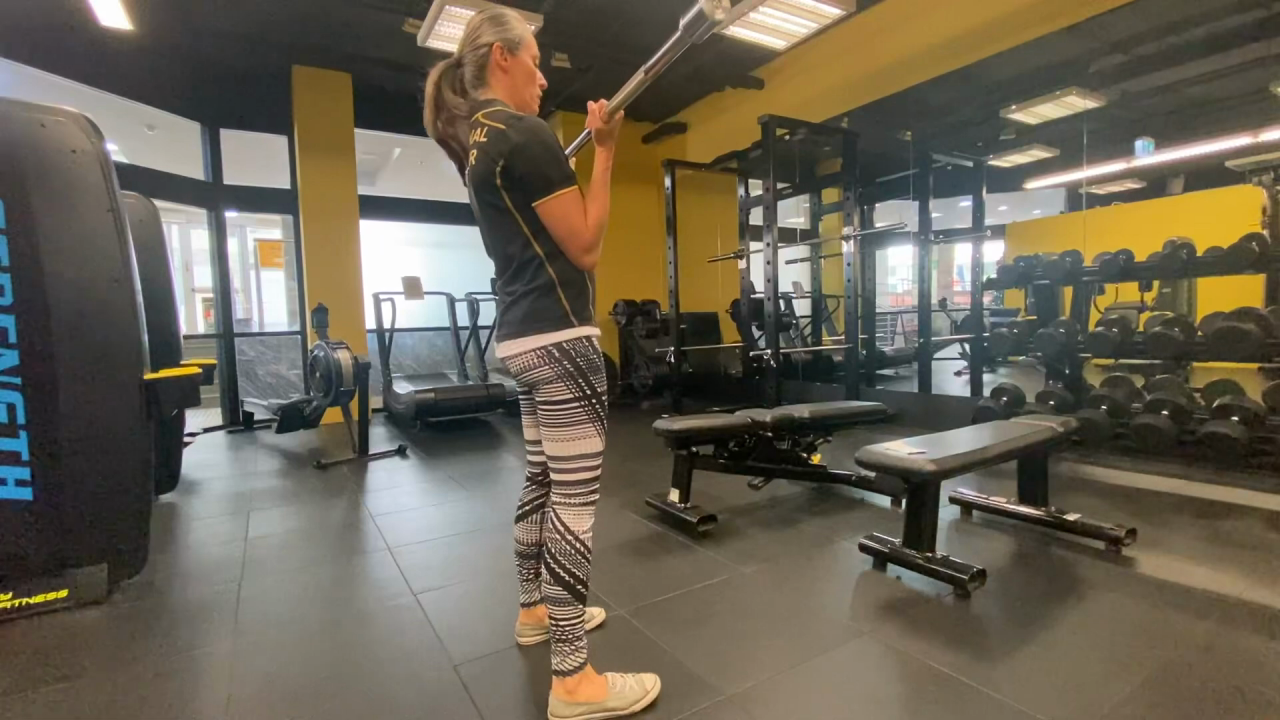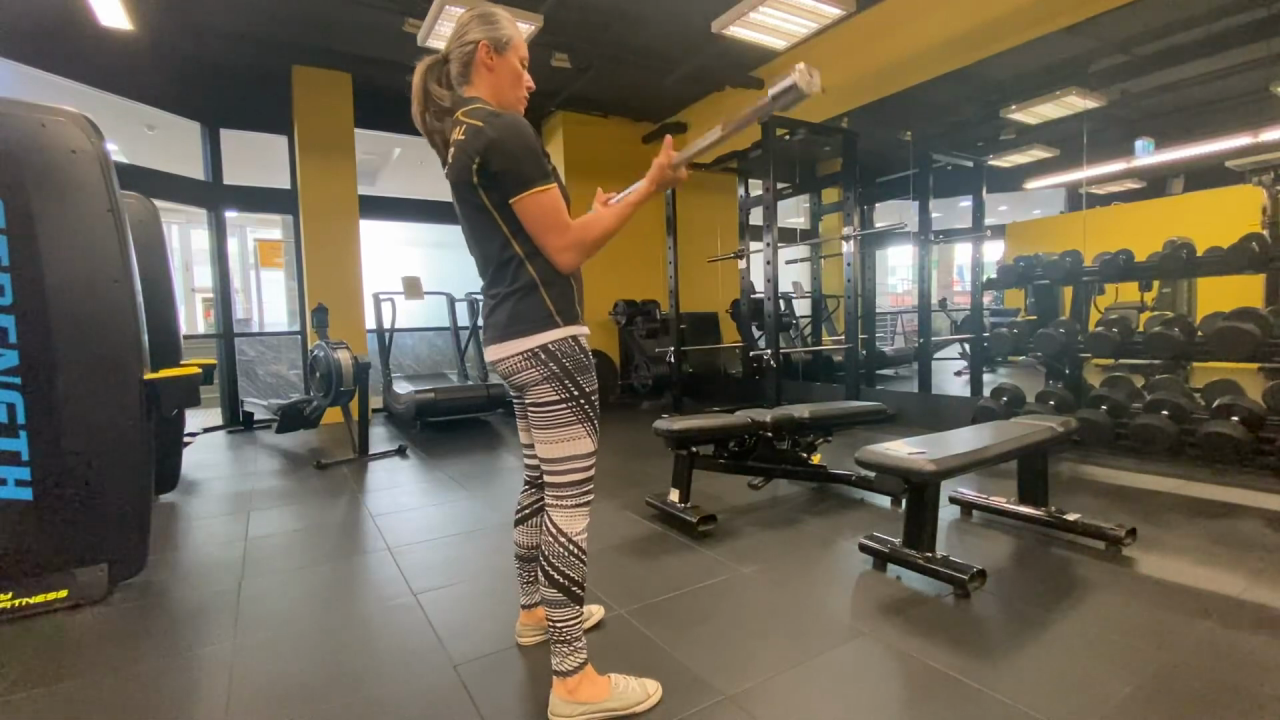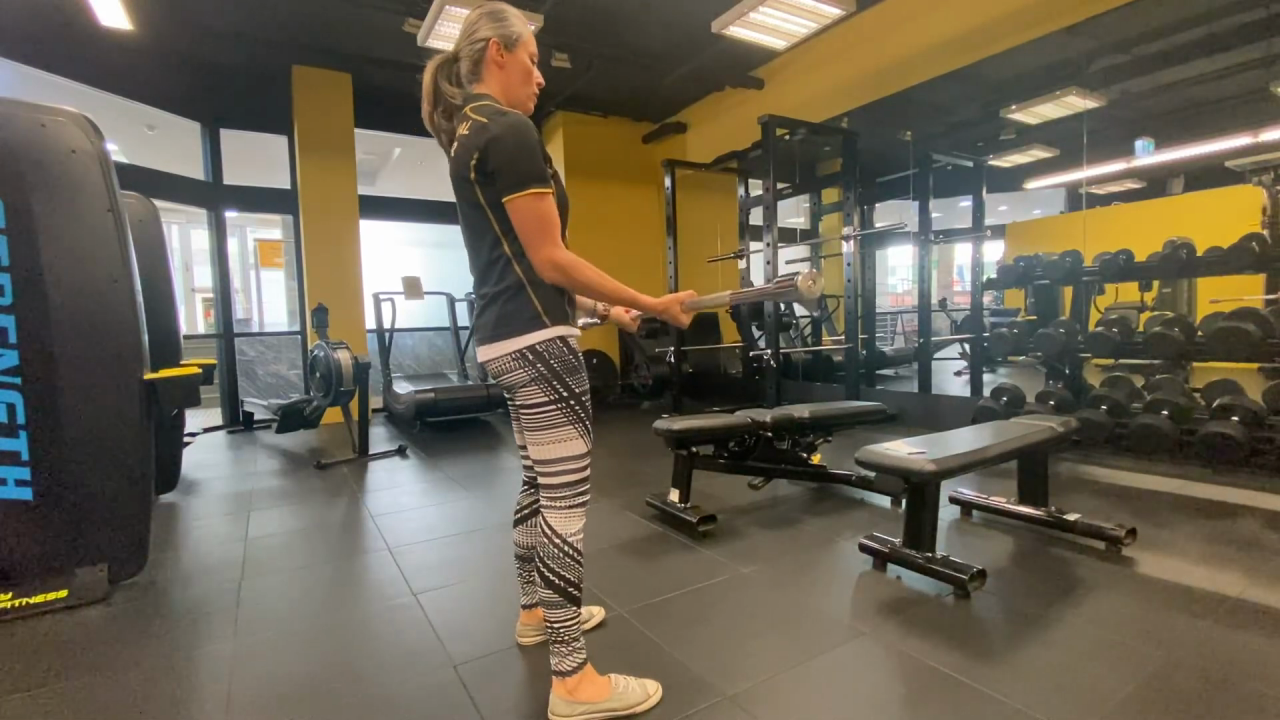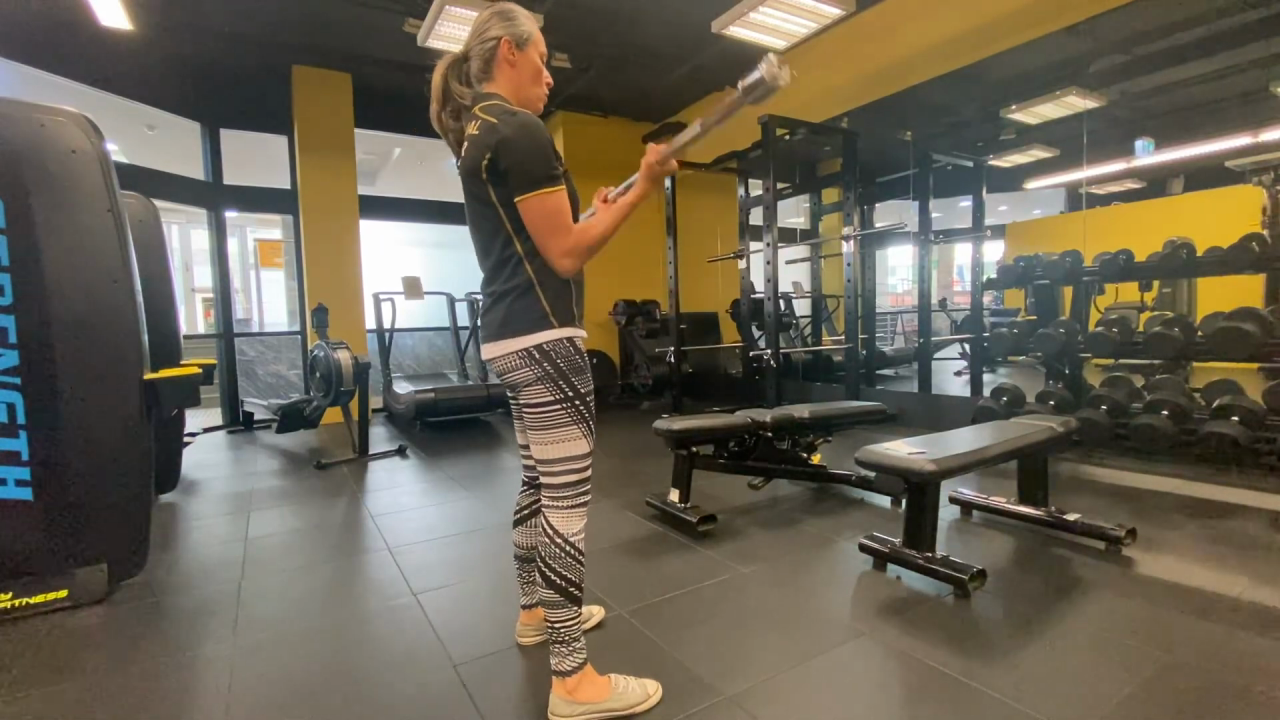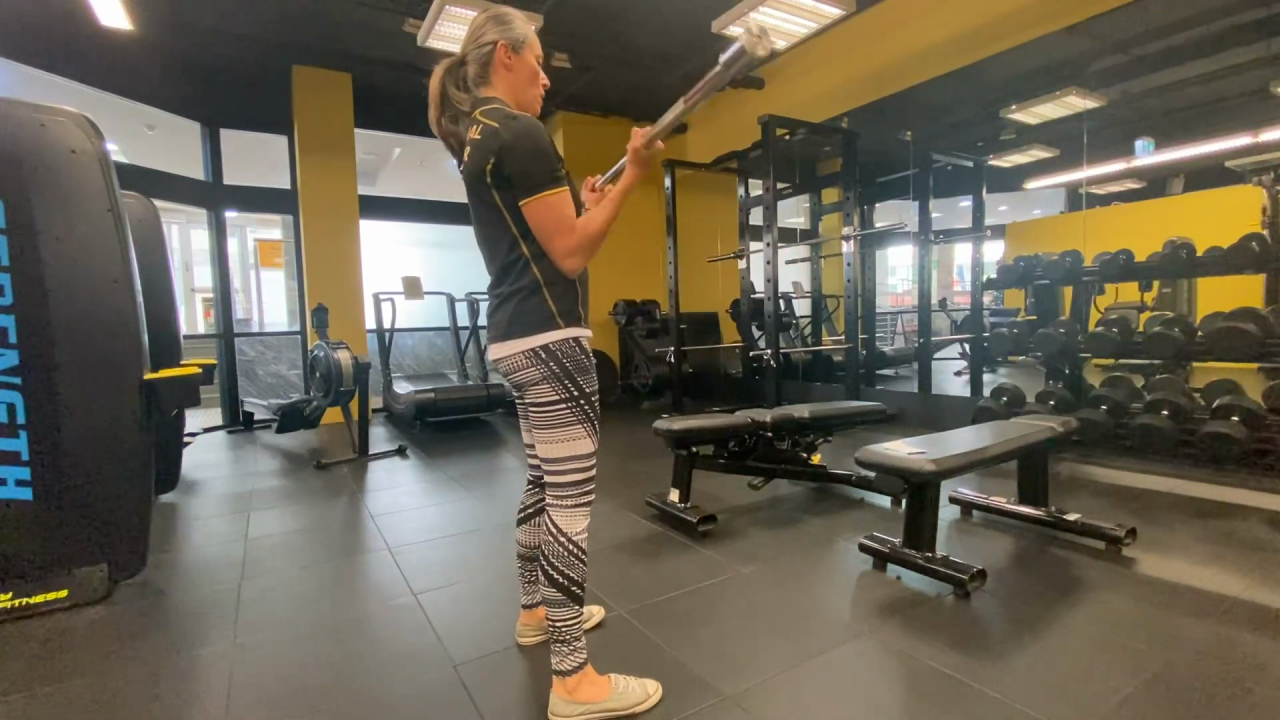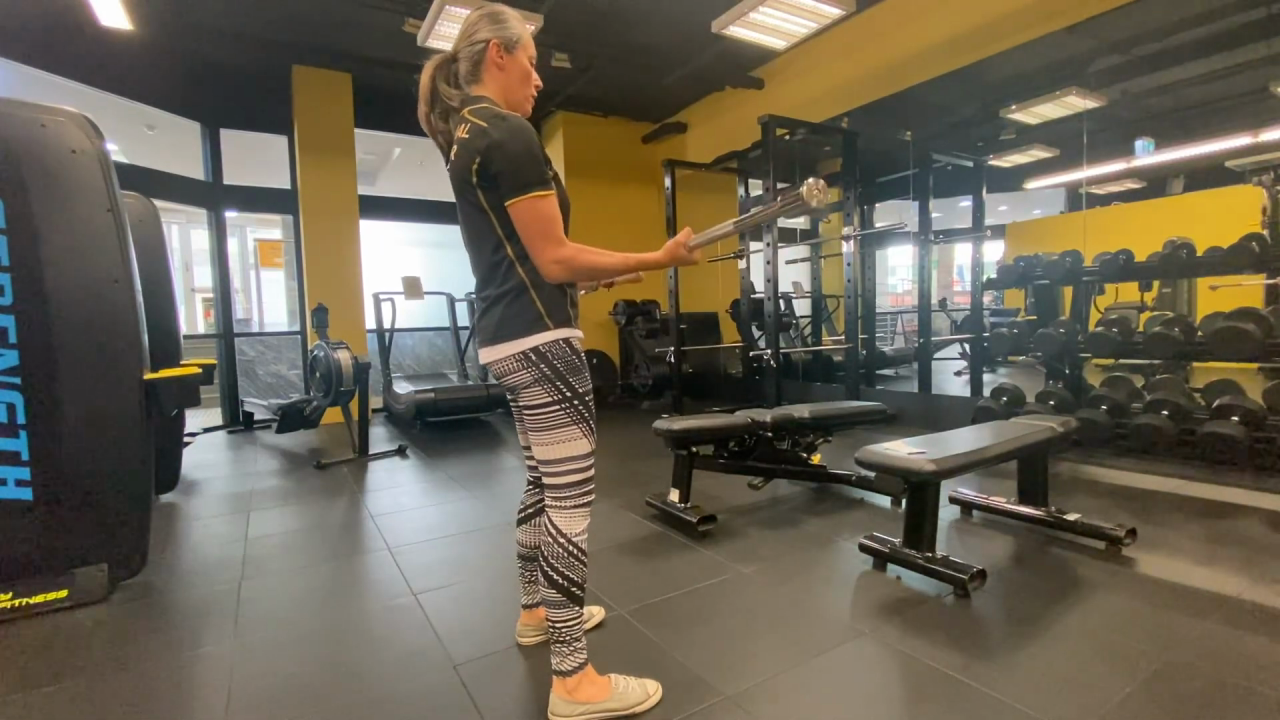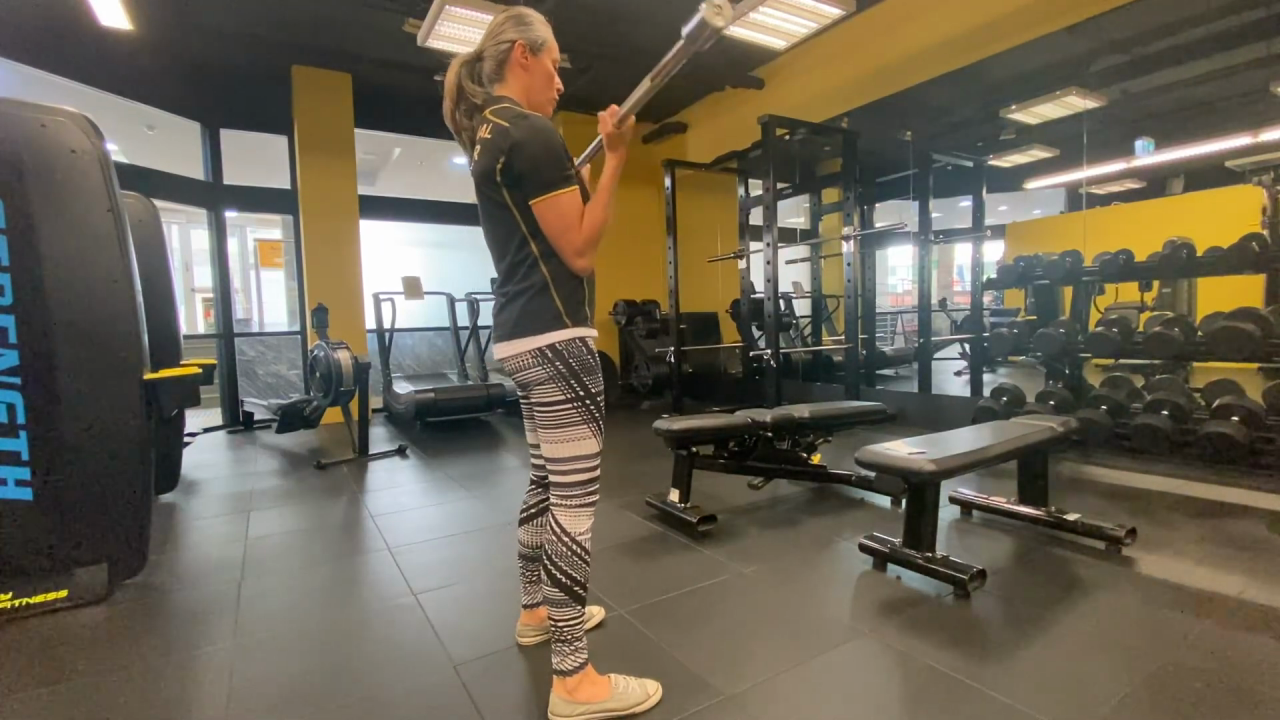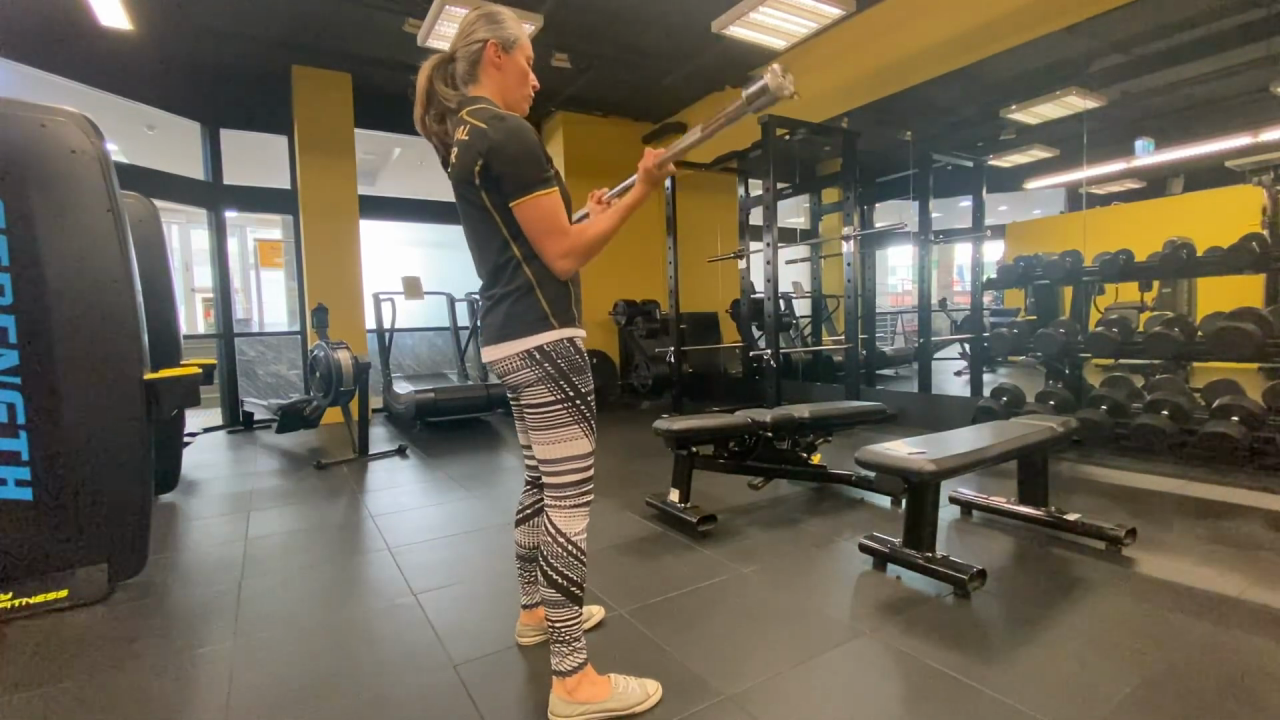
dt=0.5s
person 1, frame 1
left shoulder: (475, 139)
right shoulder: (525, 133)
right elbow: (585, 247)
left wrist: (572, 160)
right wrist: (603, 153)
left hip: (521, 334)
right hip: (557, 337)
left knee: (542, 480)
right knee: (575, 495)
left ankle: (535, 608)
person 1, frame 2
left shoulder: (462, 137)
right shoulder: (505, 133)
right elbow: (565, 250)
left wrist: (595, 212)
right wrist: (648, 189)
left hip: (511, 335)
right hip: (545, 337)
left knee: (540, 480)
right knee: (570, 498)
left ankle: (535, 609)
person 1, frame 3
left shoulder: (469, 133)
right shoulder: (510, 131)
right elbow: (549, 260)
left wrist: (604, 305)
right wrist: (650, 304)
left hip: (504, 336)
right hip: (535, 339)
left knee: (539, 484)
right knee: (565, 498)
left ankle: (535, 611)
person 1, frame 4
left shoulder: (477, 133)
right shoulder: (520, 131)
right elbow: (563, 255)
left wrist: (584, 210)
right wrist: (639, 191)
left hip: (509, 333)
right hip: (542, 337)
left knee: (538, 480)
right knee: (567, 497)
left ankle: (534, 609)
person 1, frame 5
left shoulder: (477, 137)
right shoulder: (520, 134)
right elbow: (570, 255)
left wrist: (583, 202)
right wrist: (631, 178)
left hip: (516, 333)
right hip: (547, 336)
left knee: (543, 480)
right knee: (571, 495)
left ankle: (536, 609)
person 1, frame 6
left shoulder: (466, 136)
right shoulder: (509, 135)
right elbow: (554, 261)
left wrist: (605, 267)
right wrist: (655, 259)
left hip: (505, 336)
right hip: (538, 338)
left knee: (543, 483)
right knee: (570, 497)
left ankle: (535, 611)
person 1, frame 7
left shoulder: (489, 135)
right shoulder: (532, 133)
right elbow: (580, 253)
left wrist: (577, 188)
right wrist: (616, 163)
left hip: (521, 333)
right hip: (553, 336)
left knee: (546, 479)
right knee: (575, 495)
left ankle: (537, 609)
person 1, frame 8
left shoulder: (464, 136)
right shoulder: (508, 135)
right elbow: (562, 255)
left wrist: (588, 215)
right wrist: (638, 192)
left hip: (508, 335)
right hip: (542, 338)
left knee: (542, 480)
right knee: (569, 496)
left ankle: (535, 609)
